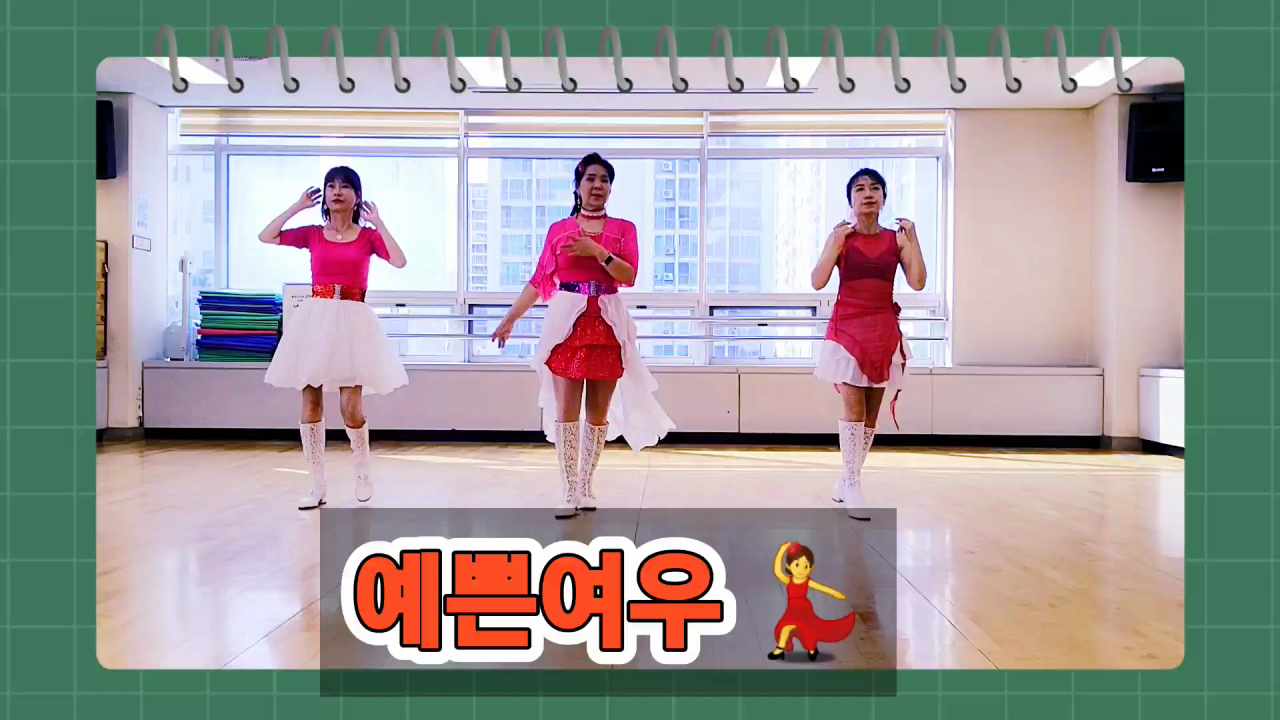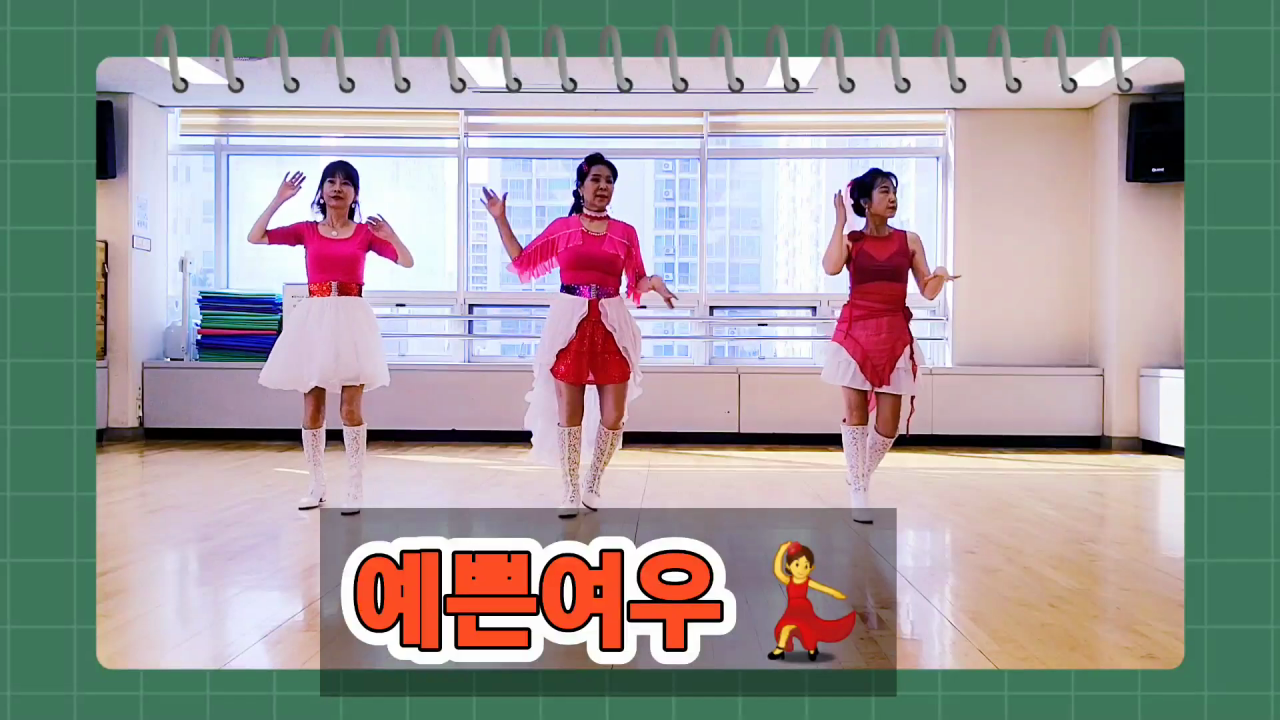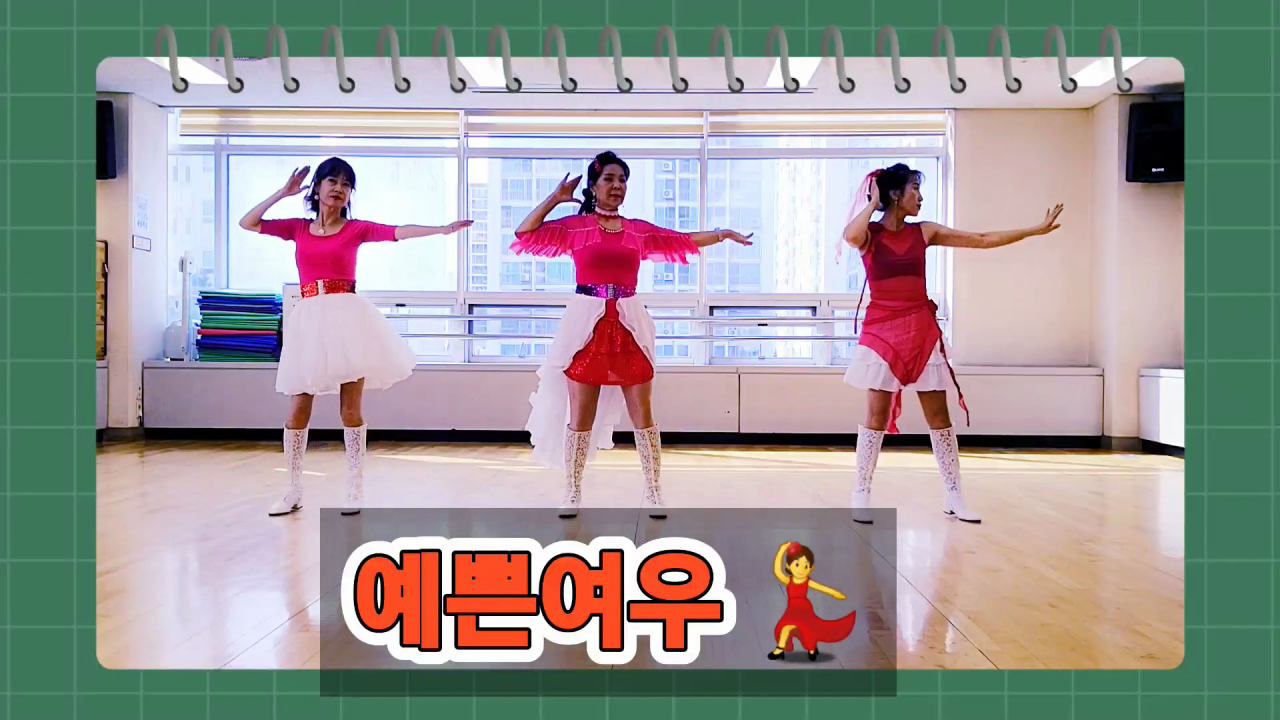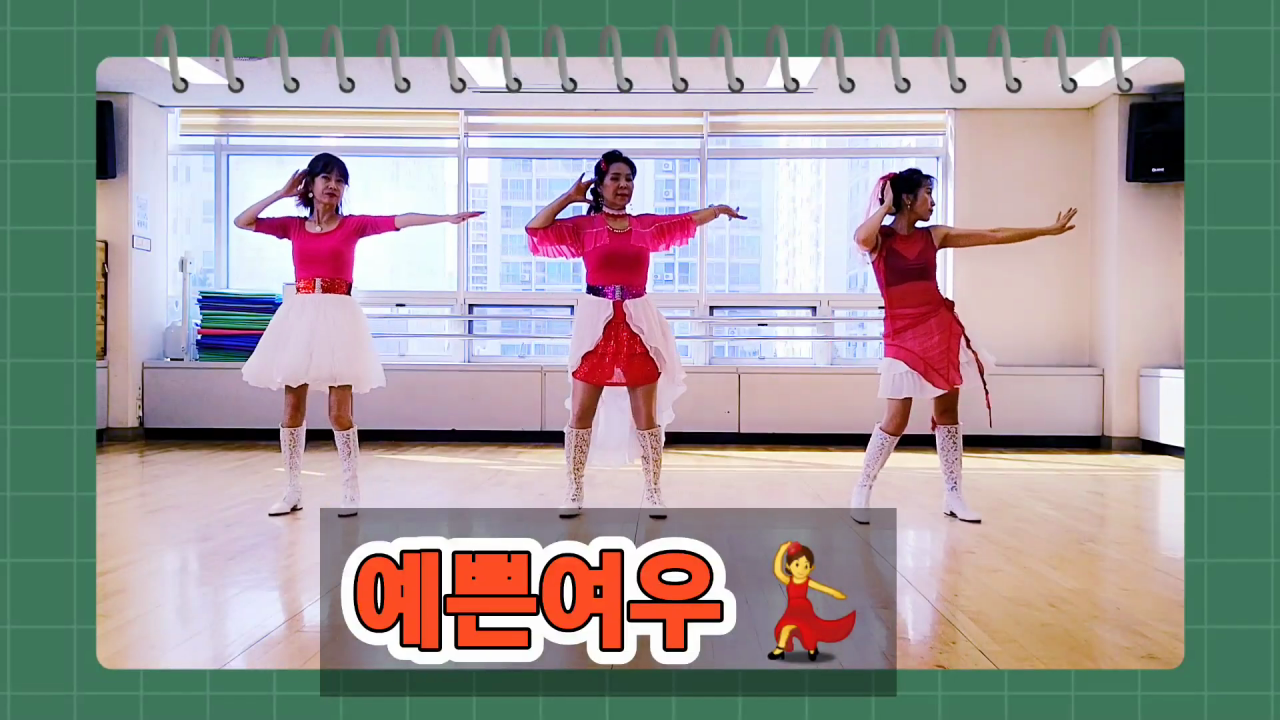
dt=0.3s
person 1, frame 1
left shoulder: (624, 229)
right shoulder: (558, 229)
left elbow: (627, 277)
right elbow: (540, 281)
left wrist: (598, 253)
right wrist: (510, 317)
left hip: (609, 324)
right hip: (568, 323)
left knee: (598, 414)
right knee: (565, 411)
left ankle: (584, 486)
right ankle: (569, 491)
person 1, frame 2
left shoulder: (625, 233)
right shoulder: (561, 228)
left elbow: (637, 280)
right elbow: (523, 263)
left wrist: (654, 284)
right wrist: (500, 219)
left hip: (612, 326)
right hip: (568, 324)
left knee: (613, 416)
right knee: (569, 415)
left ankle: (592, 483)
right ankle: (571, 490)
person 1, frame 3
left shoulder: (639, 230)
right shoulder: (573, 226)
left elbow: (683, 242)
right elbow: (524, 233)
left wrist: (723, 233)
right wrist: (555, 198)
left hip: (629, 324)
right hip: (586, 323)
left knee: (643, 415)
right knee: (580, 416)
left ankle: (653, 492)
right ankle: (572, 492)
person 1, frame 4
left shoulder: (648, 226)
right shoulder: (583, 228)
left elbow: (688, 220)
right elbow: (535, 229)
left wrist: (720, 209)
right wrist: (570, 196)
left hip: (638, 324)
right hip: (596, 324)
left knee: (646, 417)
right knee: (581, 414)
left ankle: (652, 492)
right ankle: (574, 491)
person 2, frame 1
left shoulder: (898, 238)
right shoulder: (841, 236)
left elbow: (918, 283)
right elbow: (818, 282)
left wrist: (913, 243)
right wrist: (834, 246)
left hip: (885, 331)
right hip: (847, 329)
left knee: (870, 417)
right knee: (853, 412)
left ankle: (845, 482)
right ankle: (852, 488)
person 2, frame 2
left shoulder: (909, 240)
right shoulder: (850, 239)
left elbow: (928, 291)
right elbow: (831, 268)
left wrist: (939, 277)
right wrist: (840, 221)
left hip: (895, 335)
right hip: (854, 333)
left knee: (889, 424)
right knee: (856, 414)
left ankle: (860, 476)
right ankle: (859, 492)
person 2, frame 3
left shoulder: (924, 232)
right shoulder: (869, 233)
left elbow: (984, 240)
right elbow: (849, 235)
left wrist: (1035, 230)
right wrist: (872, 203)
left hip: (922, 330)
right hip: (882, 332)
left knee: (939, 416)
right knee: (876, 417)
left ankle: (953, 494)
right ankle: (861, 493)
person 2, frame 4
left shoulder: (934, 235)
right shoulder: (879, 238)
left elbow: (994, 236)
right elbow: (861, 238)
left wrist: (1050, 230)
right wrist: (885, 206)
left hip: (942, 332)
right hip: (904, 337)
left knee: (948, 415)
right knee: (895, 421)
left ankle: (953, 495)
right ankle: (862, 489)
person 3, frame 1
left shoulder: (369, 237)
right shoulder: (313, 234)
left elbow: (400, 262)
right elbow: (266, 237)
left wrist: (379, 224)
right wrist: (297, 207)
left hip: (353, 321)
right hip: (315, 319)
left knee: (351, 410)
right knee: (311, 405)
left ankle: (363, 472)
right ankle: (317, 486)
person 3, frame 2
left shoulder: (366, 234)
right shoulder: (306, 230)
left elbow: (407, 261)
right elbow: (255, 237)
left wrist: (391, 236)
right wrist: (280, 200)
left hip: (351, 318)
right hip: (314, 318)
left knee: (350, 409)
right knee: (313, 409)
left ankle: (354, 489)
right ankle: (317, 485)
person 3, frame 3
left shoulder: (356, 229)
right shoulder: (297, 228)
left elbow: (401, 231)
right elbow: (247, 223)
left wrist: (442, 229)
right wrist: (283, 193)
left hip: (347, 317)
right hip: (309, 319)
left knee: (350, 411)
right knee: (298, 410)
left ankle: (354, 490)
right ankle: (294, 490)
person 3, frame 4
left shoulder: (354, 225)
right shoulder: (293, 226)
left elbow: (401, 220)
right elbow: (242, 222)
left wrist: (448, 218)
right wrist: (281, 194)
left hip: (338, 316)
right hip: (299, 317)
left knee: (339, 413)
right knee: (292, 408)
left ankle: (350, 492)
right ankle: (293, 491)
